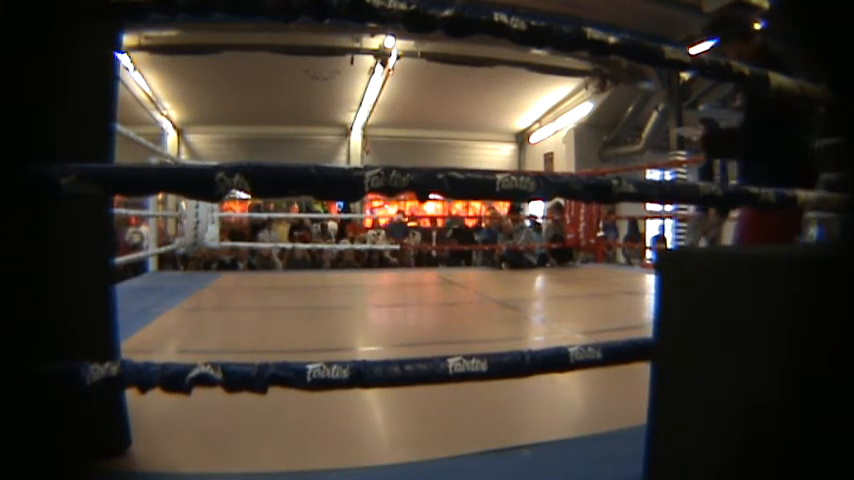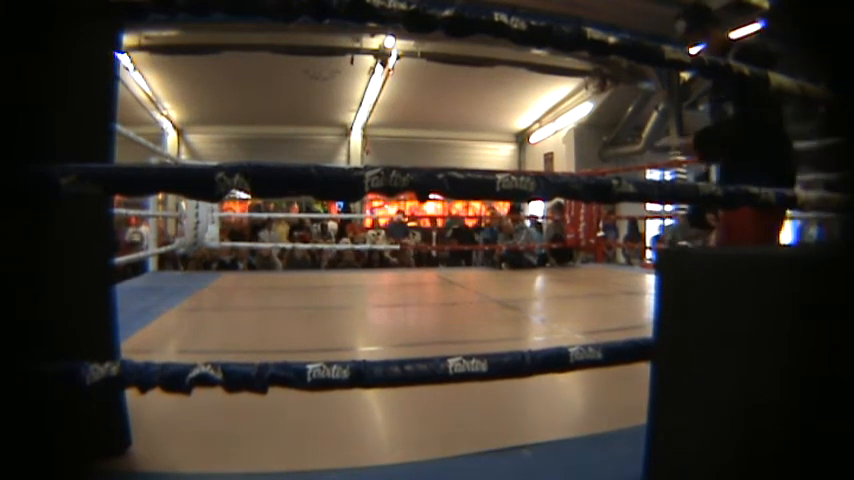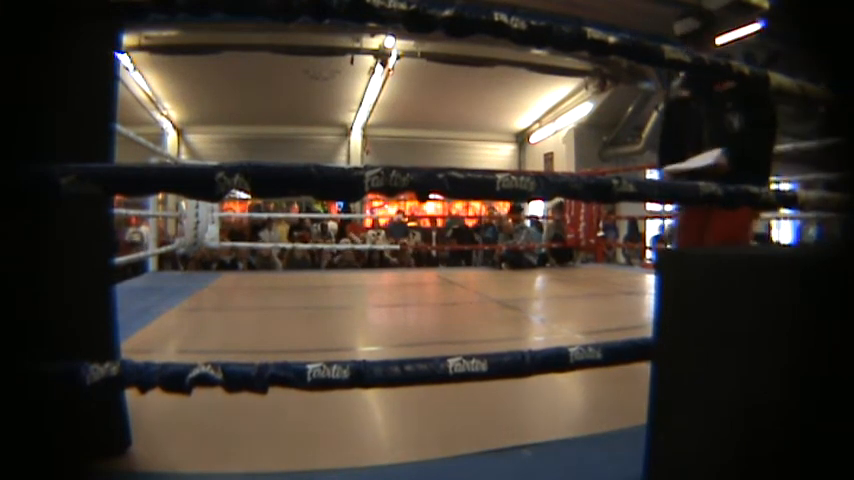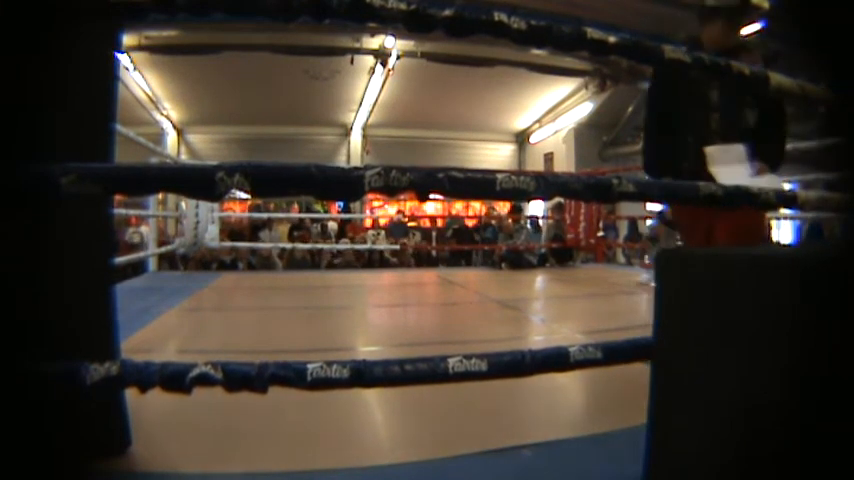
dt=0.3s
person 1, frame 1
left shoulder: (761, 68)
right shoulder: (772, 66)
left elbow: (757, 133)
left wrist: (711, 140)
right wrist: (721, 136)
left hip: (775, 181)
person 1, frame 2
left shoulder: (750, 57)
left elbow: (756, 118)
left wrist: (702, 139)
right wrist: (701, 145)
left hip: (764, 176)
right hip: (736, 179)
person 1, frame 3
left shoulder: (744, 84)
right shoulder: (679, 97)
left elbow: (765, 130)
right elbow: (669, 145)
left wrist: (731, 158)
right wrist: (671, 171)
left hip: (739, 186)
person 1, frame 4
left shoulder: (753, 65)
right shoulder: (673, 67)
left elbow: (774, 123)
right elbow: (655, 127)
left wrist: (766, 160)
right wrist: (661, 173)
